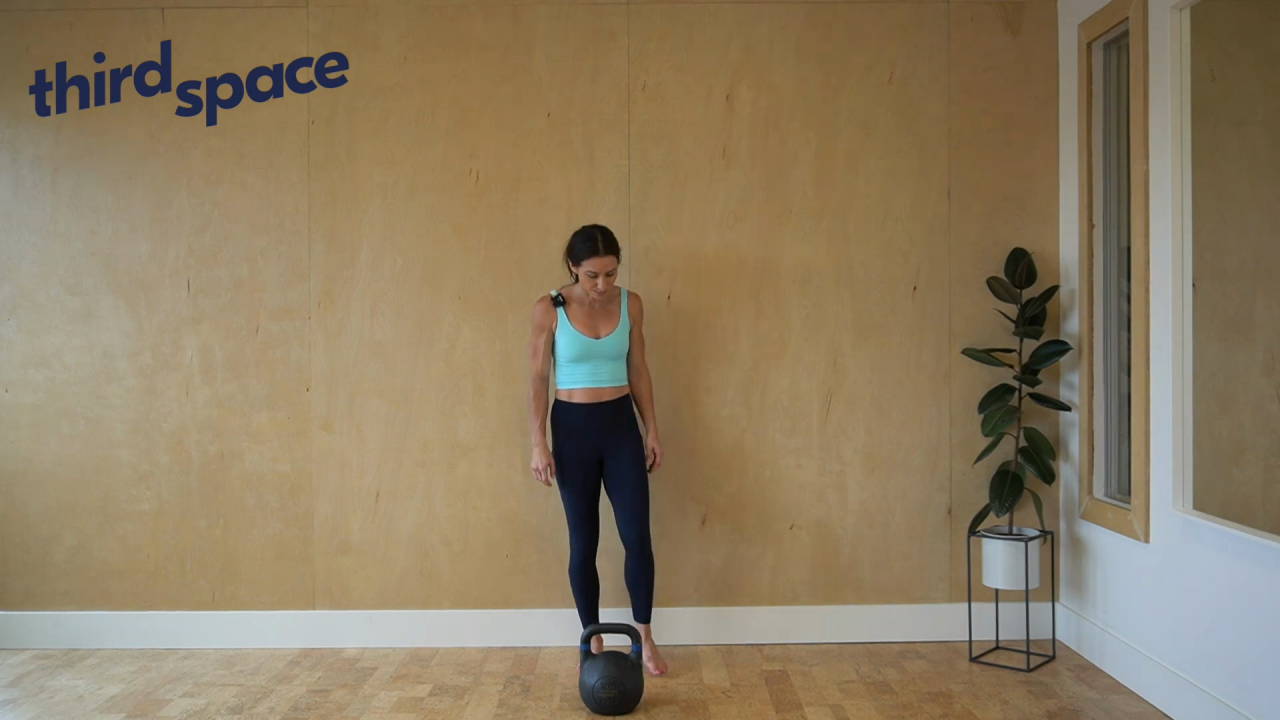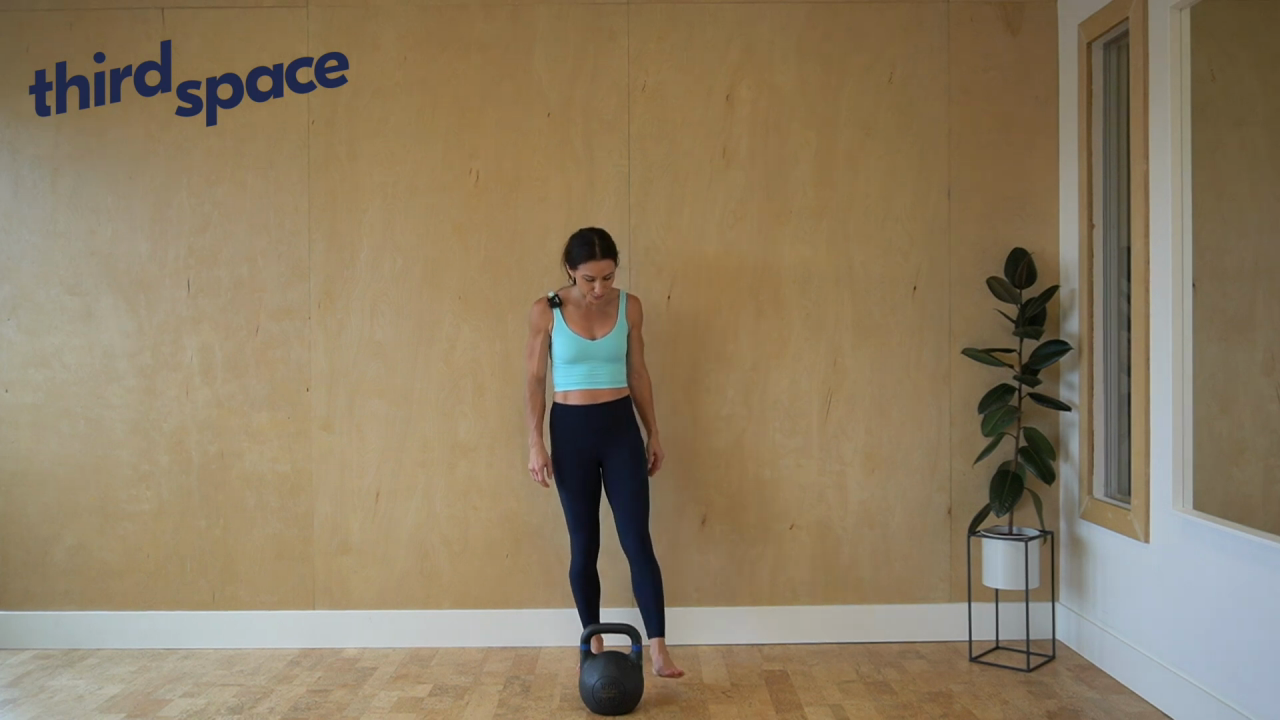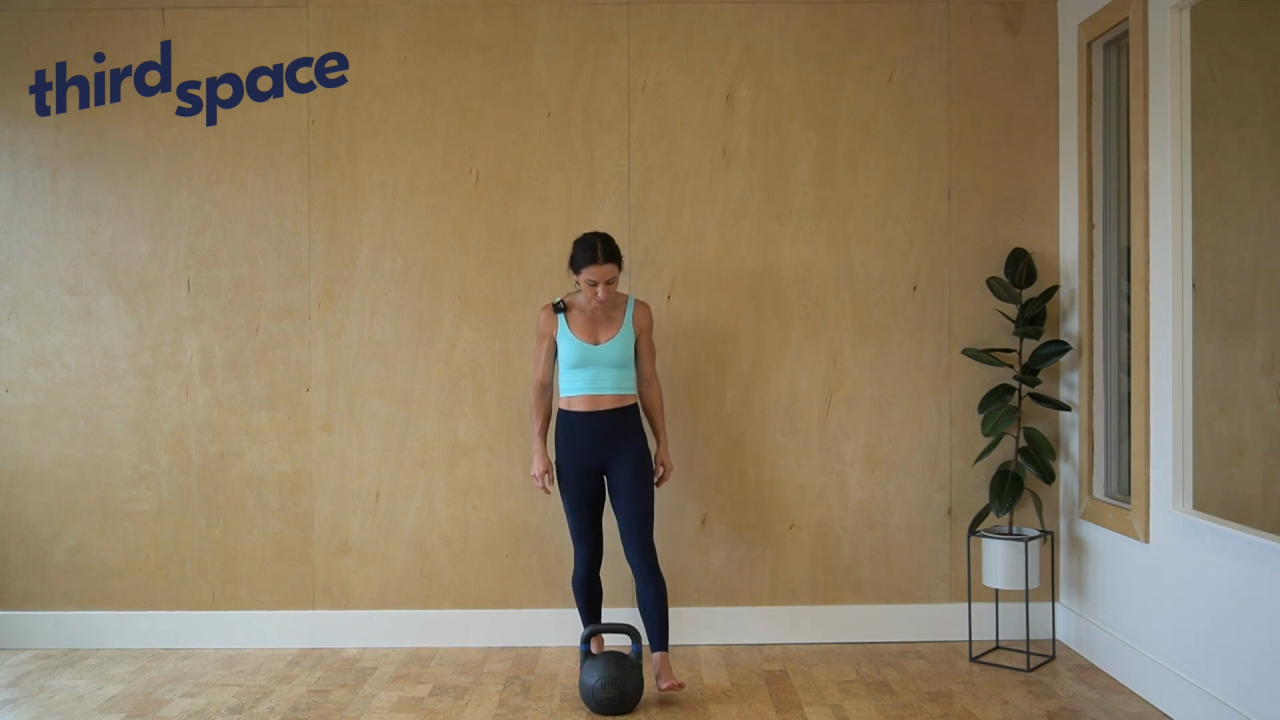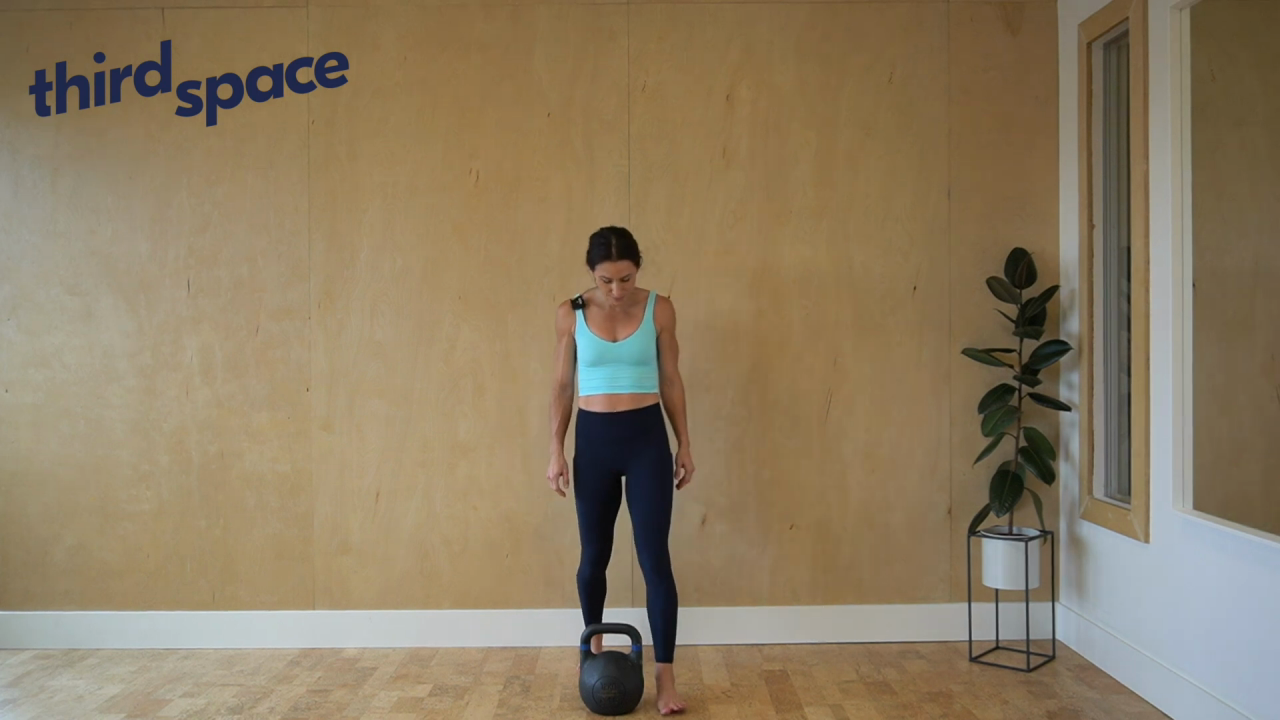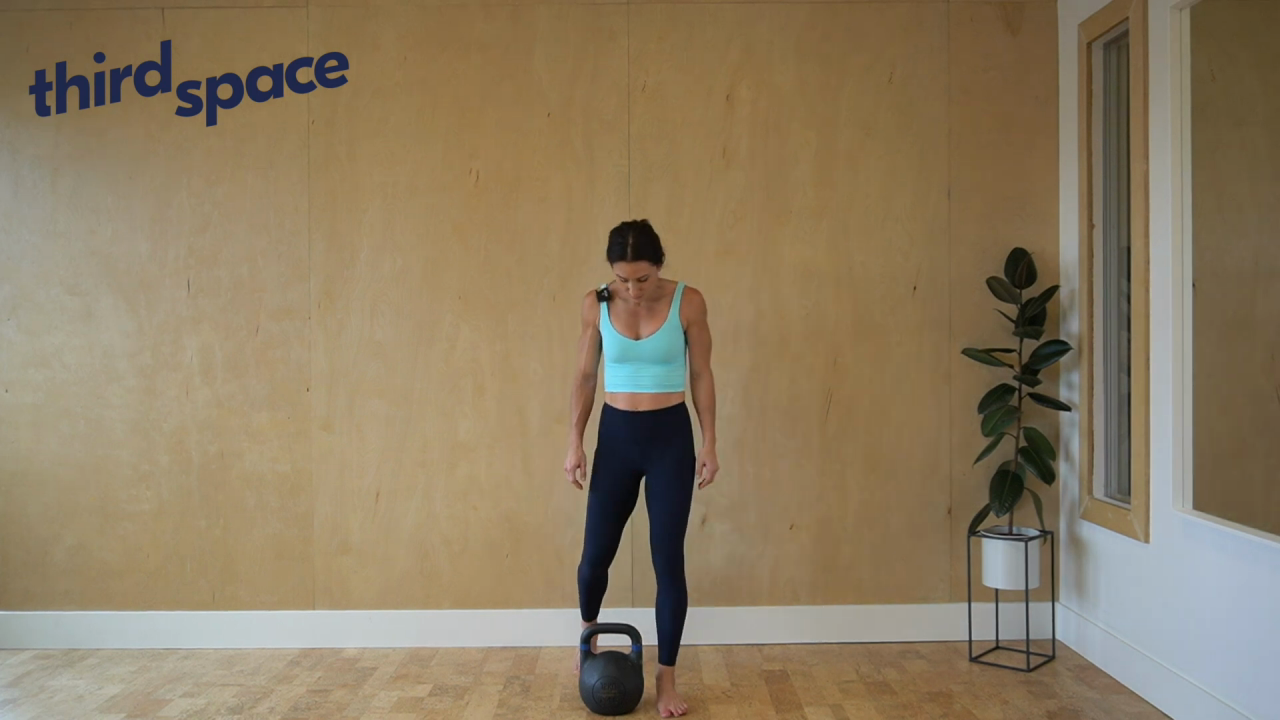
dt=0.3s
person 1, frame 1
left shoulder: (630, 303)
right shoulder: (548, 308)
left elbow: (638, 370)
right elbow: (538, 378)
left wrist: (652, 430)
right wrist: (539, 442)
left hip: (620, 425)
right hip: (572, 427)
left knee: (637, 536)
right knee: (583, 541)
left ankle: (644, 637)
right ankle: (593, 641)
person 1, frame 2
left shoulder: (629, 307)
right shoulder: (546, 310)
left elbow: (637, 373)
right elbow: (535, 380)
left wrist: (653, 433)
right wrist: (535, 443)
left hip: (620, 428)
right hip: (571, 430)
left knee: (637, 541)
right knee: (584, 545)
left ankle: (658, 649)
right ankle: (594, 643)
person 1, frame 3
left shoulder: (638, 313)
right shoulder: (552, 316)
left elbow: (648, 381)
right elbow: (542, 386)
left wrist: (662, 443)
right wrist: (539, 449)
left hip: (626, 436)
right hip: (575, 438)
left knee: (641, 551)
right knee: (587, 552)
left ankle: (661, 660)
right ankle: (595, 646)
person 1, frame 4
left shoulder: (659, 309)
right shoulder: (571, 313)
left elbow: (671, 381)
right elbow: (562, 385)
left wrist: (684, 444)
right wrist: (556, 451)
left hip: (648, 437)
right hip: (594, 438)
left knee: (654, 557)
right knee: (594, 555)
left ankle: (664, 675)
right ankle: (595, 643)
person 1, frame 5
left shoulder: (688, 302)
right shoulder: (596, 304)
left elbow: (701, 375)
right elbow: (585, 375)
left wrist: (709, 443)
right wrist: (574, 442)
left hip: (671, 437)
right hip: (616, 435)
left knee: (668, 560)
right knee: (596, 554)
left ankle: (666, 677)
right ankle: (588, 637)
